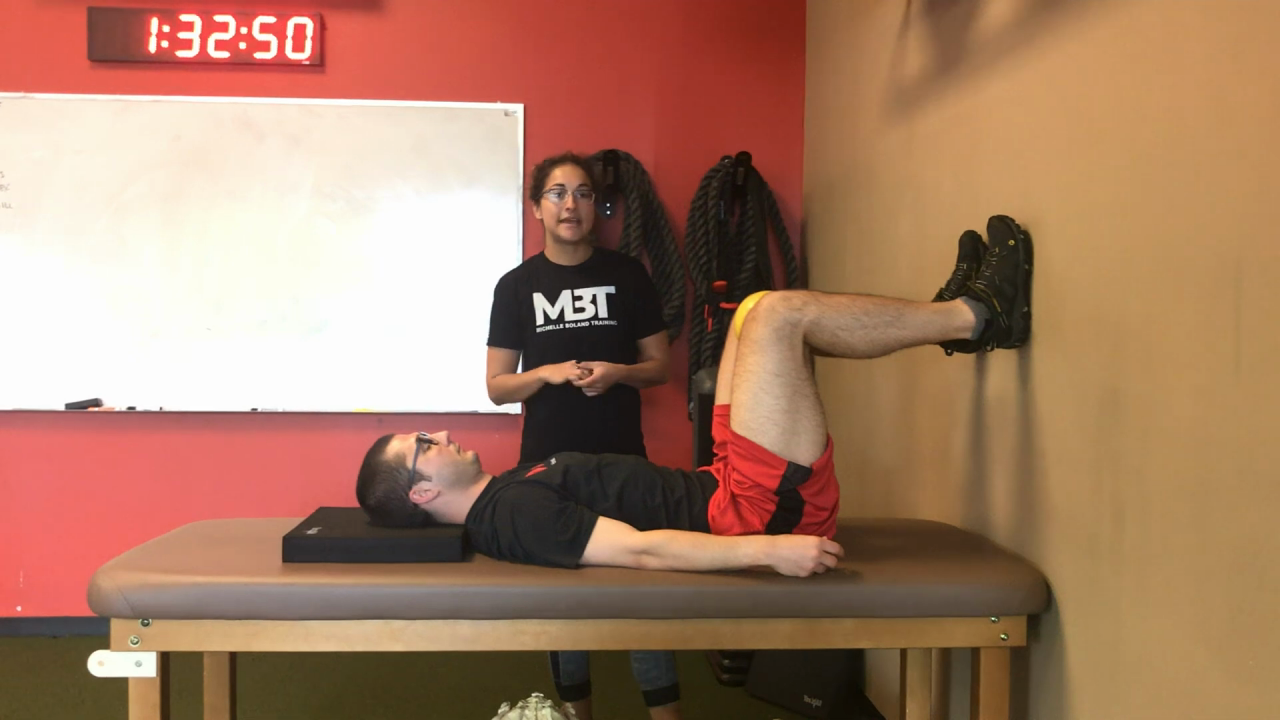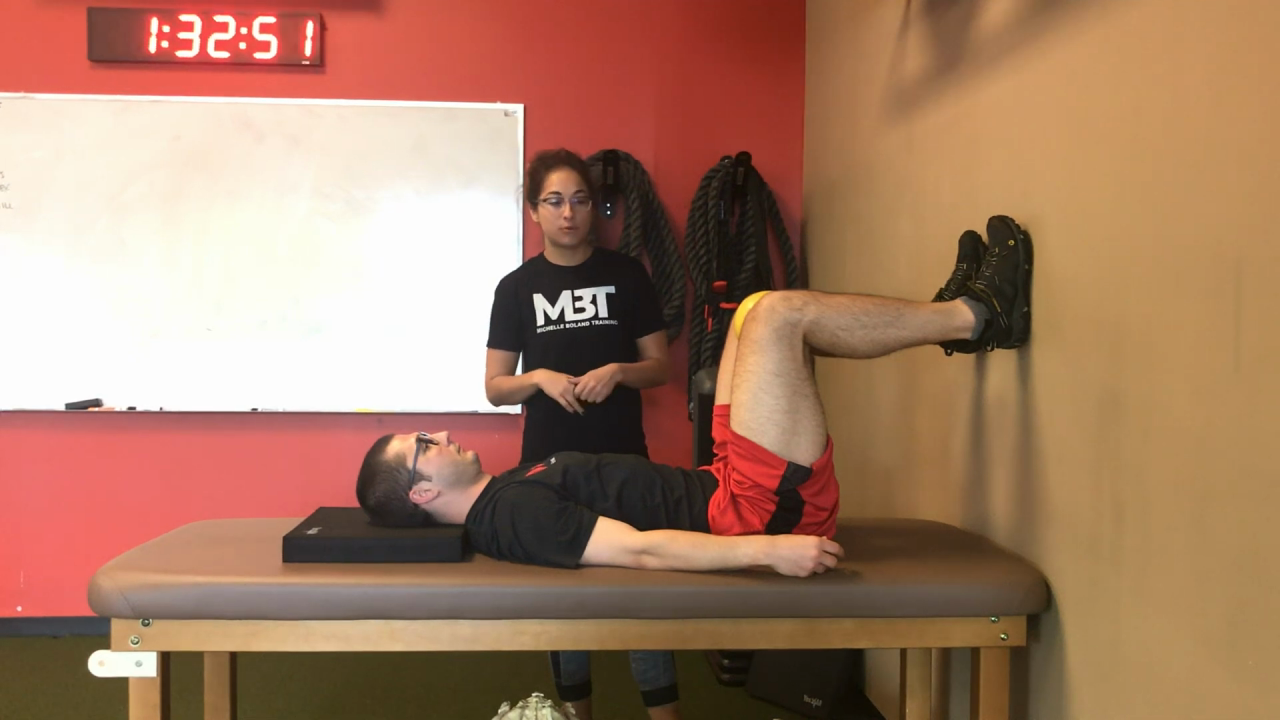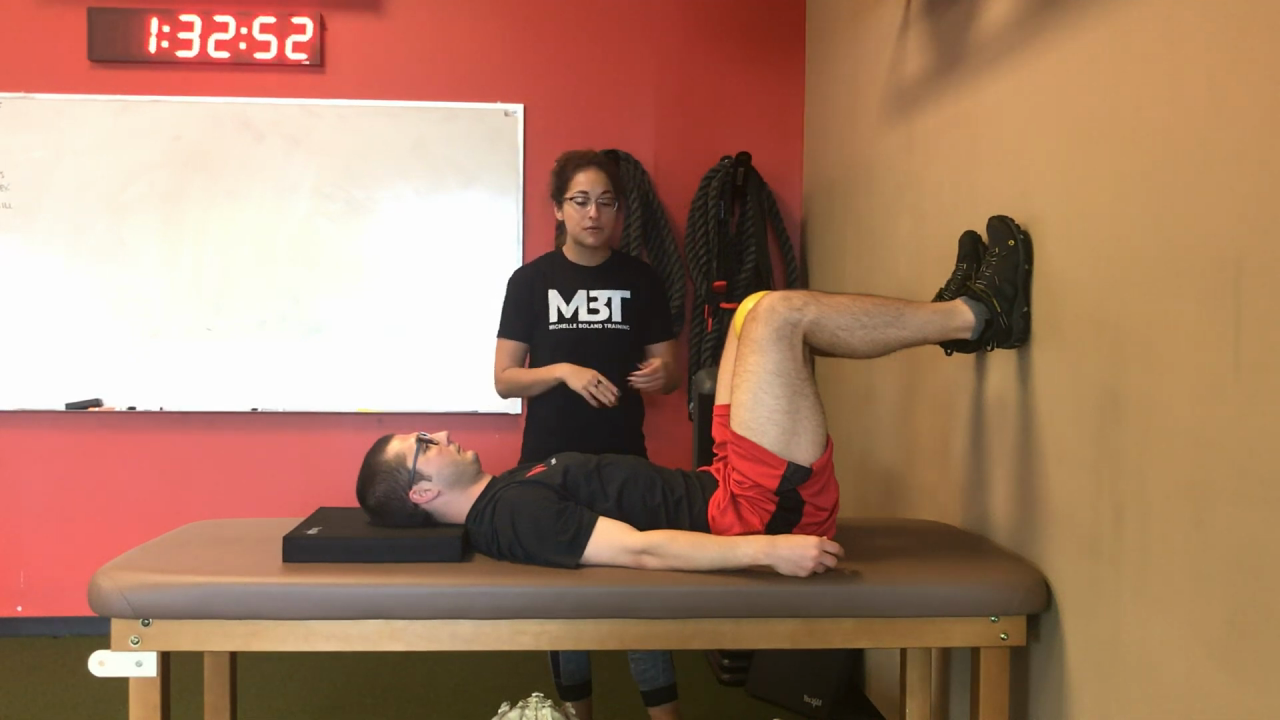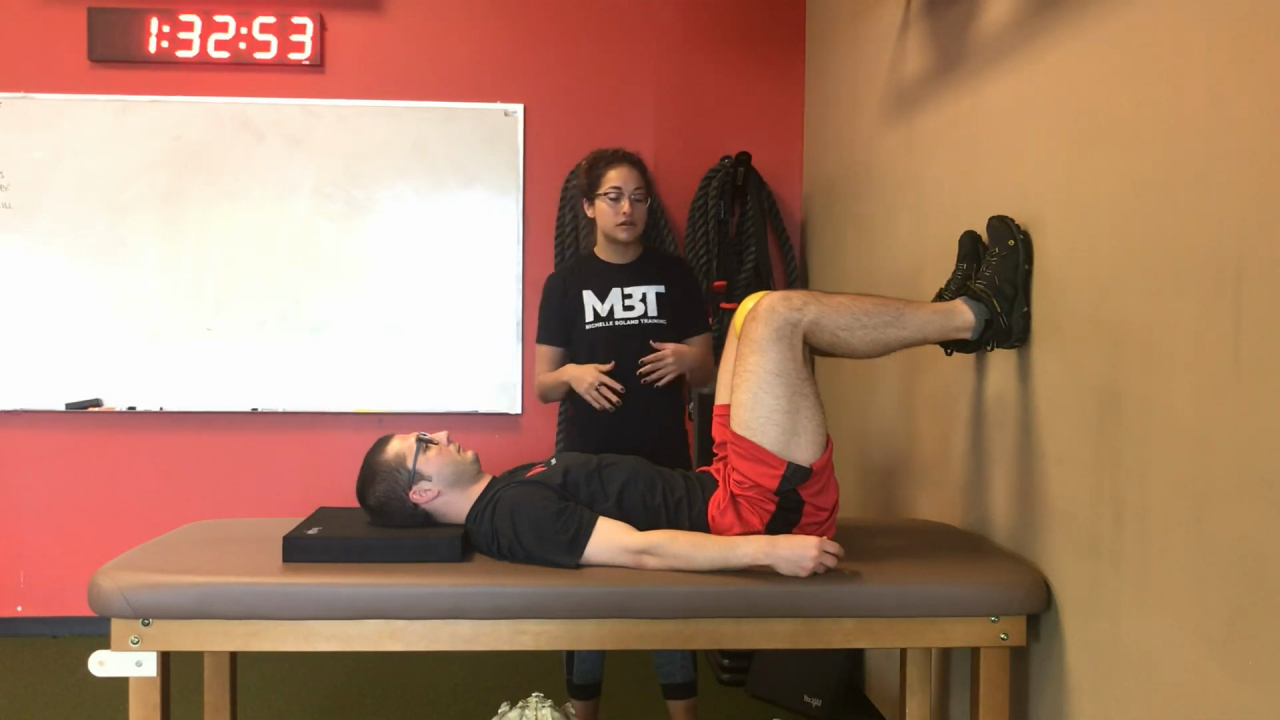
dt=1s
person 1, frame 1
left shoulder: (508, 495)
right shoulder: (513, 513)
right elbow: (638, 551)
right wrist: (771, 548)
left hip: (722, 496)
right hip: (752, 517)
left knee: (760, 315)
right knee: (775, 316)
left ankle: (958, 315)
right ankle: (973, 316)
person 1, frame 2
left shoulder: (501, 494)
right shoulder: (515, 520)
right elbow: (636, 551)
right wrist: (773, 547)
left hip: (719, 493)
right hip: (746, 515)
left knee: (762, 312)
right knee: (777, 312)
left ankle: (953, 315)
right ankle: (974, 314)
person 1, frame 3
left shoulder: (506, 493)
right shoulder: (511, 515)
right elbow: (639, 551)
right wrist: (769, 548)
left hip: (720, 489)
right hip: (753, 511)
left knee: (760, 312)
right knee: (778, 313)
left ankle: (957, 314)
right ankle: (976, 316)
person 1, frame 4
left shoulder: (504, 491)
right shoulder: (513, 519)
right elbow: (637, 550)
right wrist: (772, 545)
left hip: (719, 491)
right hip: (746, 514)
left knee: (760, 312)
right knee: (778, 311)
left ankle: (954, 312)
right ankle: (976, 312)
person 2, frame 1
left shoulder: (627, 274)
right shoulder: (516, 286)
left elbow: (660, 366)
right elbow: (497, 386)
left wrist: (615, 372)
right wrist: (548, 373)
left hip: (620, 458)
right hip: (548, 462)
person 2, frame 2
left shoulder: (627, 274)
right shoulder: (517, 288)
left elbow: (659, 366)
right elbow: (495, 386)
left wrist: (617, 372)
right wrist: (541, 378)
left hip: (622, 459)
right hip: (550, 464)
person 2, frame 3
left shoulder: (642, 280)
right shoulder: (530, 281)
left elbow: (665, 369)
right elbow: (504, 379)
left wrist: (661, 375)
right wrist: (563, 371)
left hip: (623, 459)
right hip: (551, 463)
person 2, frame 4
left shoulder: (676, 275)
right shoulder: (565, 283)
left elbow: (706, 372)
right elbow: (543, 385)
left wrist: (687, 361)
right wrist: (573, 374)
left hip: (664, 459)
right hip: (590, 461)
